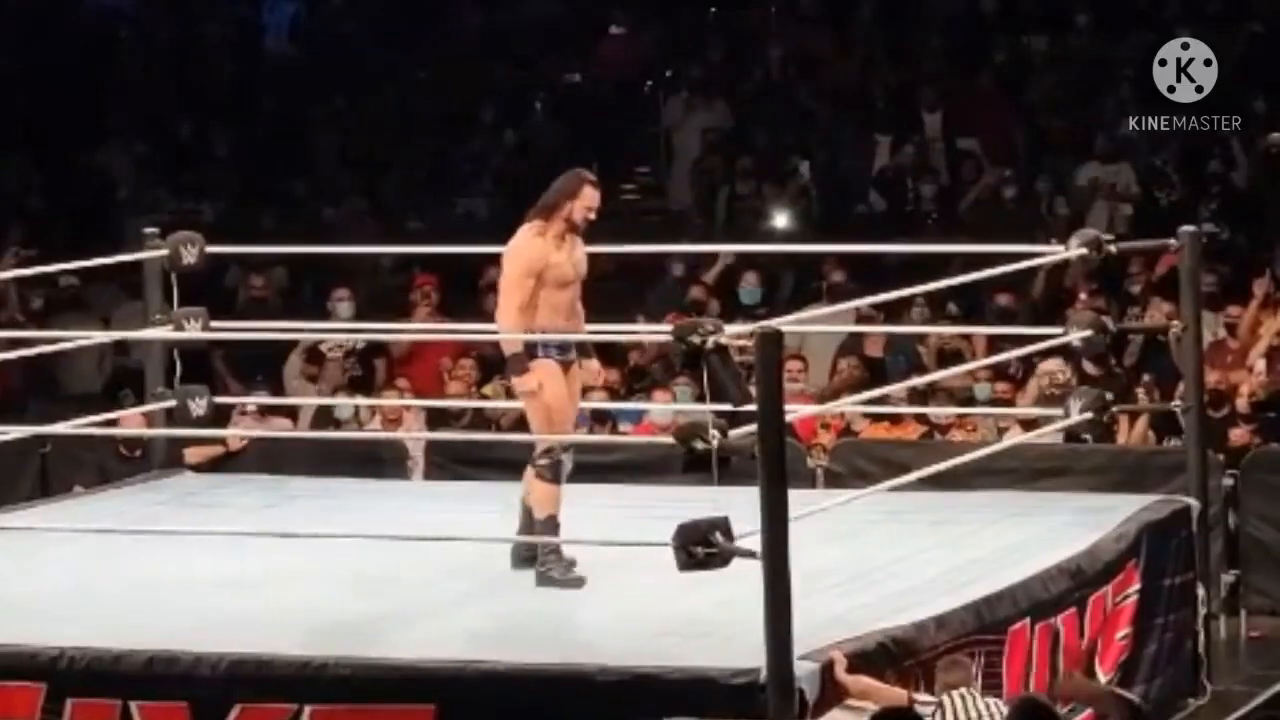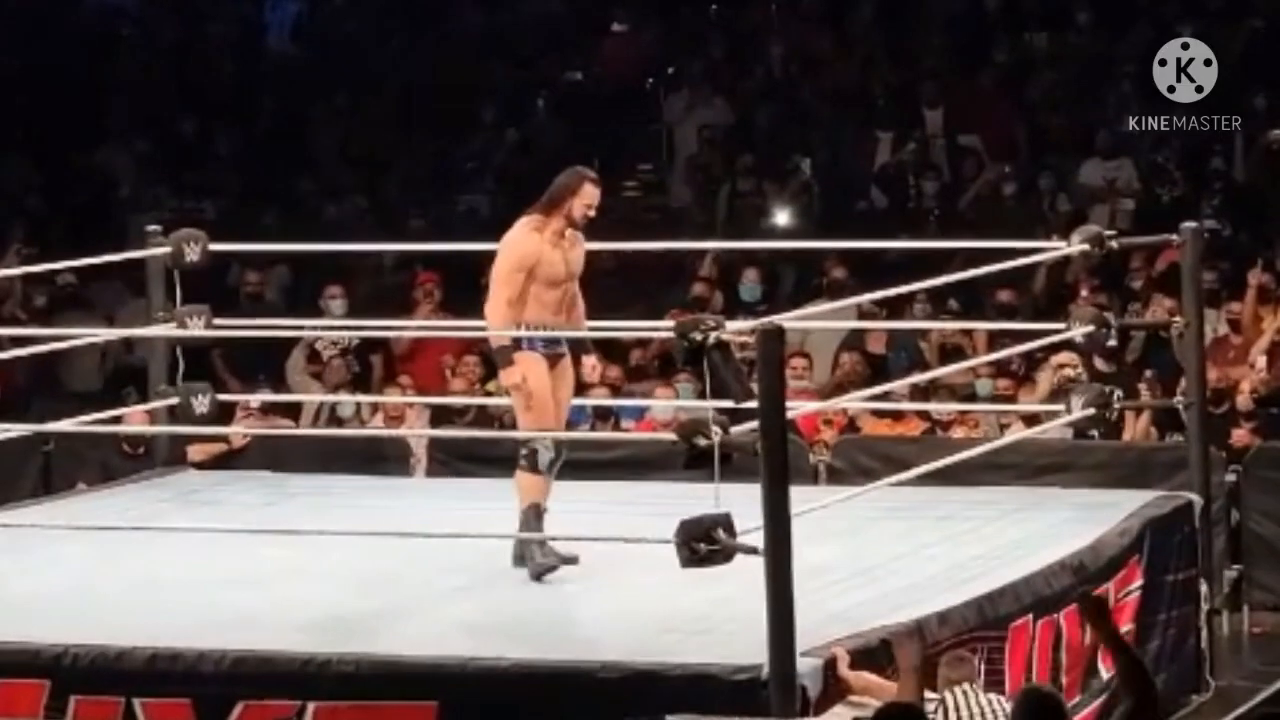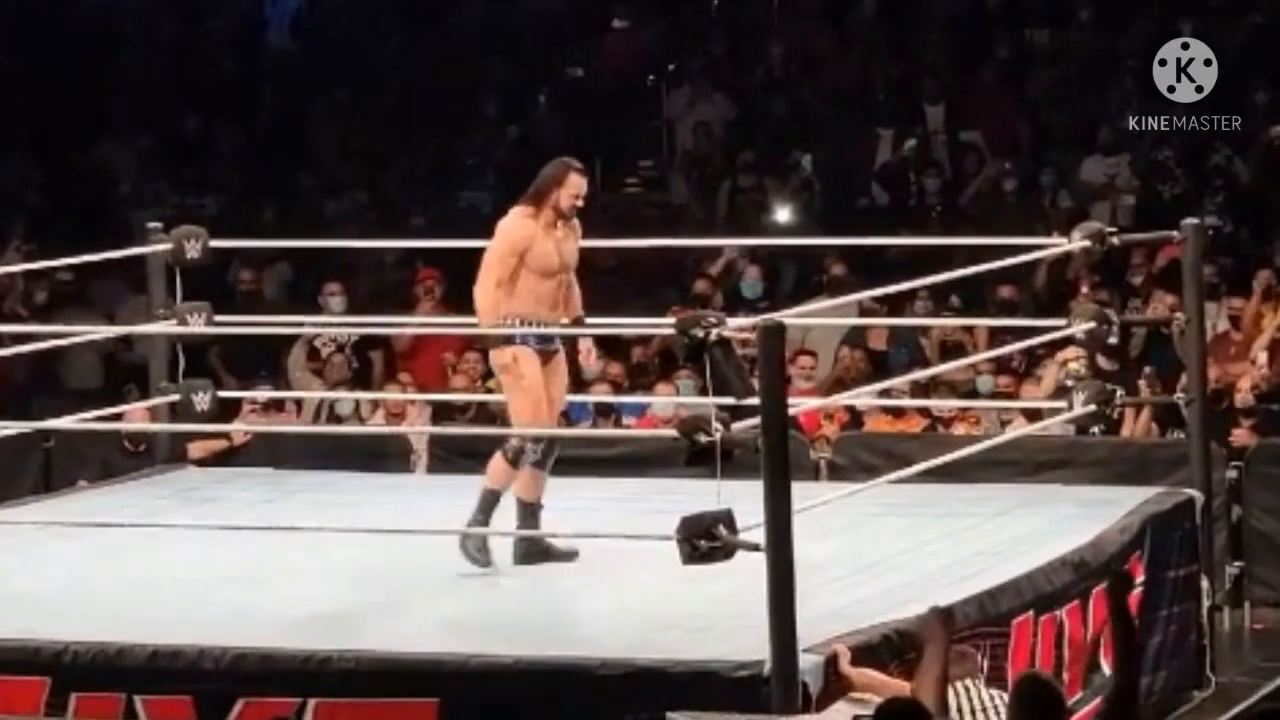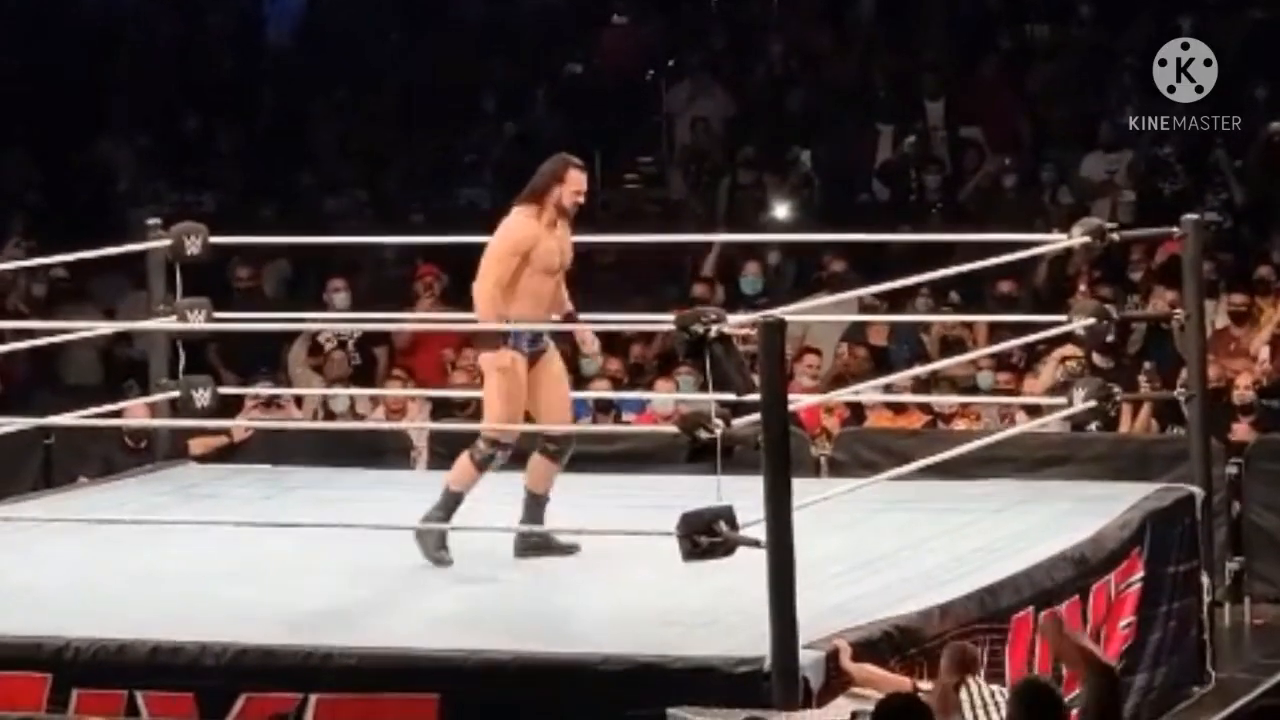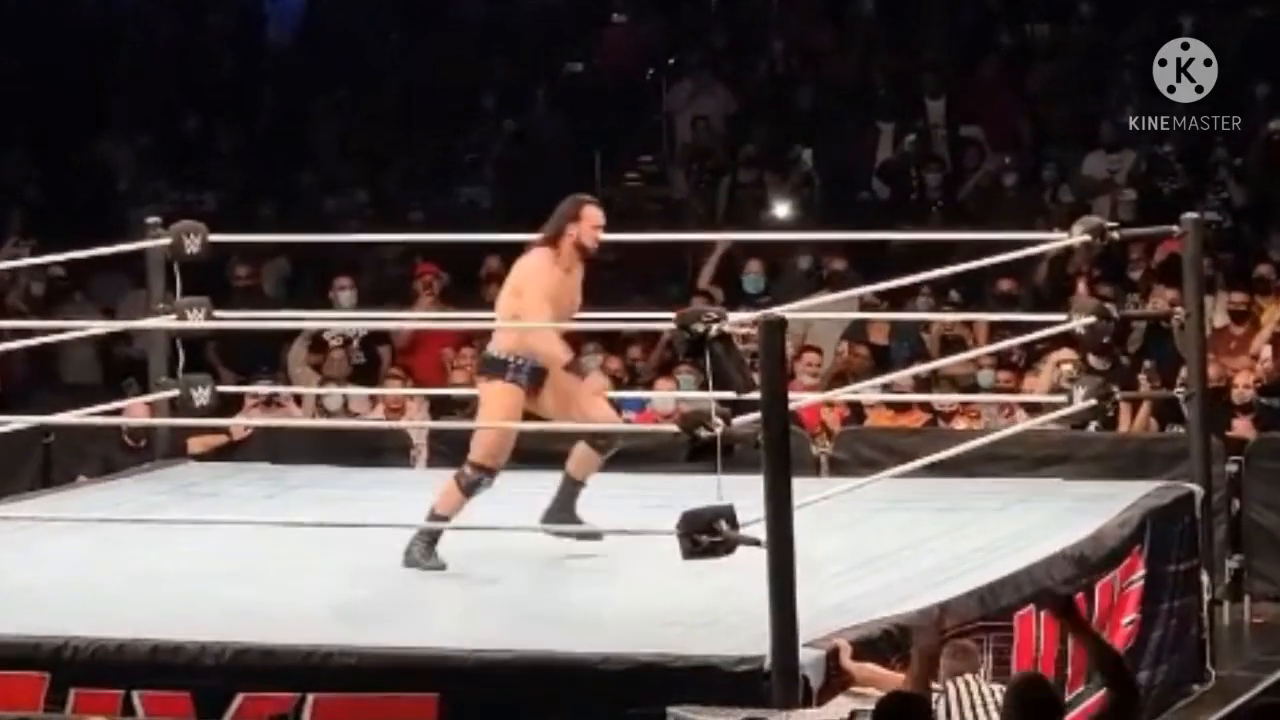
dt=0.2s
person 1, frame 1
left shoulder: (574, 241)
right shoulder: (529, 244)
right elbow: (509, 311)
left wrist: (585, 352)
right wrist: (518, 368)
left hip: (564, 348)
right hip: (536, 351)
left knee: (554, 449)
right knee: (553, 450)
left ankle: (528, 543)
right ankle: (548, 558)
person 1, frame 2
left shoulder: (575, 239)
right shoulder: (525, 238)
right elbow: (498, 303)
left wrist: (585, 348)
right wrist: (505, 361)
left hip: (556, 344)
right hip: (524, 342)
left knee: (551, 445)
right knee: (538, 440)
left ankle: (529, 540)
right ankle: (533, 541)
person 1, frame 3
left shoulder: (570, 229)
right shoulder: (519, 226)
right elbow: (487, 286)
left wrist: (581, 330)
right wrist: (496, 343)
left hip: (551, 339)
right hip: (518, 336)
left knee: (545, 442)
right knee: (528, 438)
left ankle: (529, 538)
right ankle: (478, 525)
person 1, frame 4
left shoulder: (561, 226)
right shoulder: (521, 226)
right elbow: (485, 285)
left wrist: (574, 322)
right wrist: (490, 344)
left hip: (539, 339)
right hip: (508, 338)
left knee: (561, 435)
right knee: (498, 439)
left ankle: (532, 530)
right ankle: (437, 520)
person 1, frame 5
left shoulder: (572, 264)
right shoulder: (539, 267)
right elbow: (537, 332)
right wrist: (579, 371)
left hip: (540, 367)
right hip: (505, 368)
left knee: (607, 425)
right knee: (484, 465)
left ankle: (561, 510)
right ankle: (423, 541)
